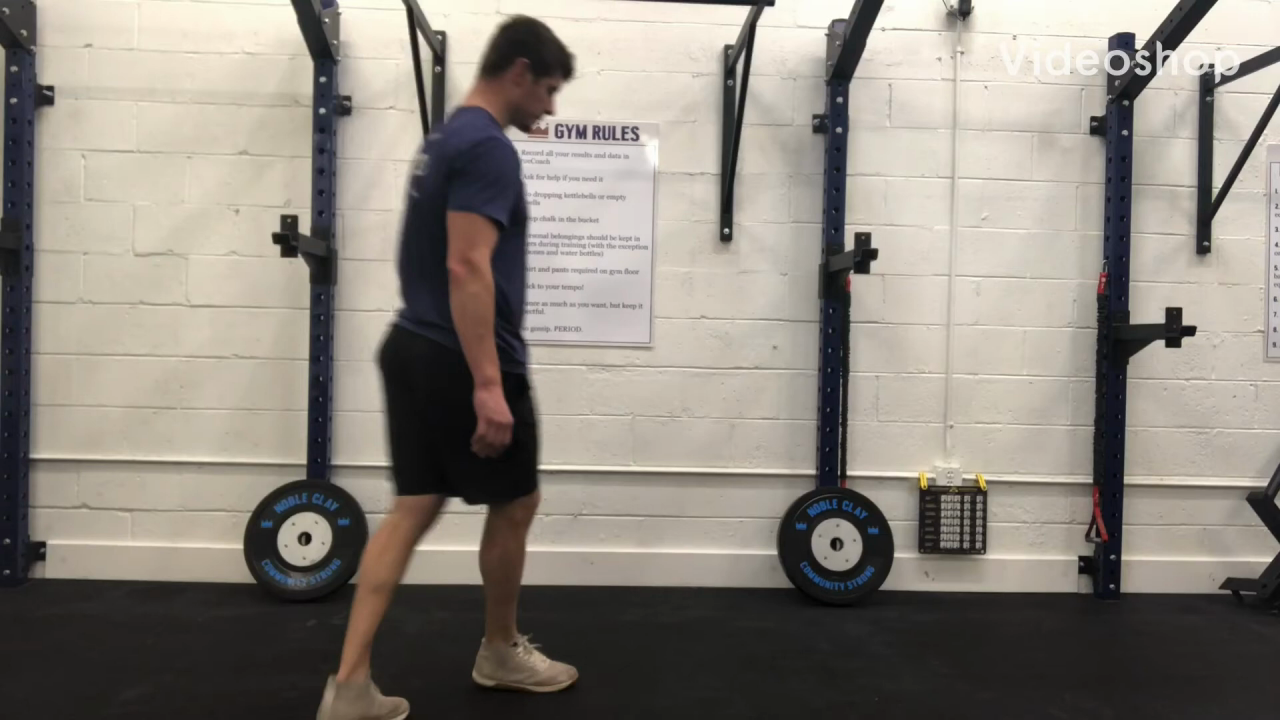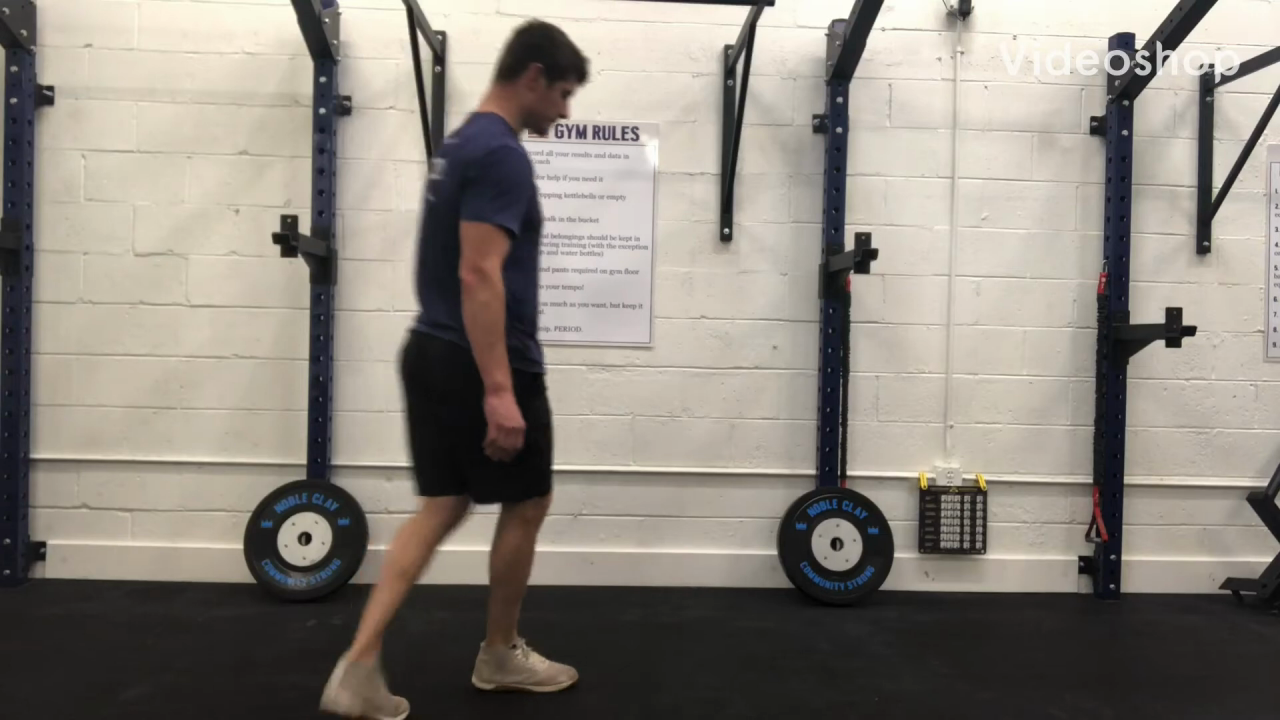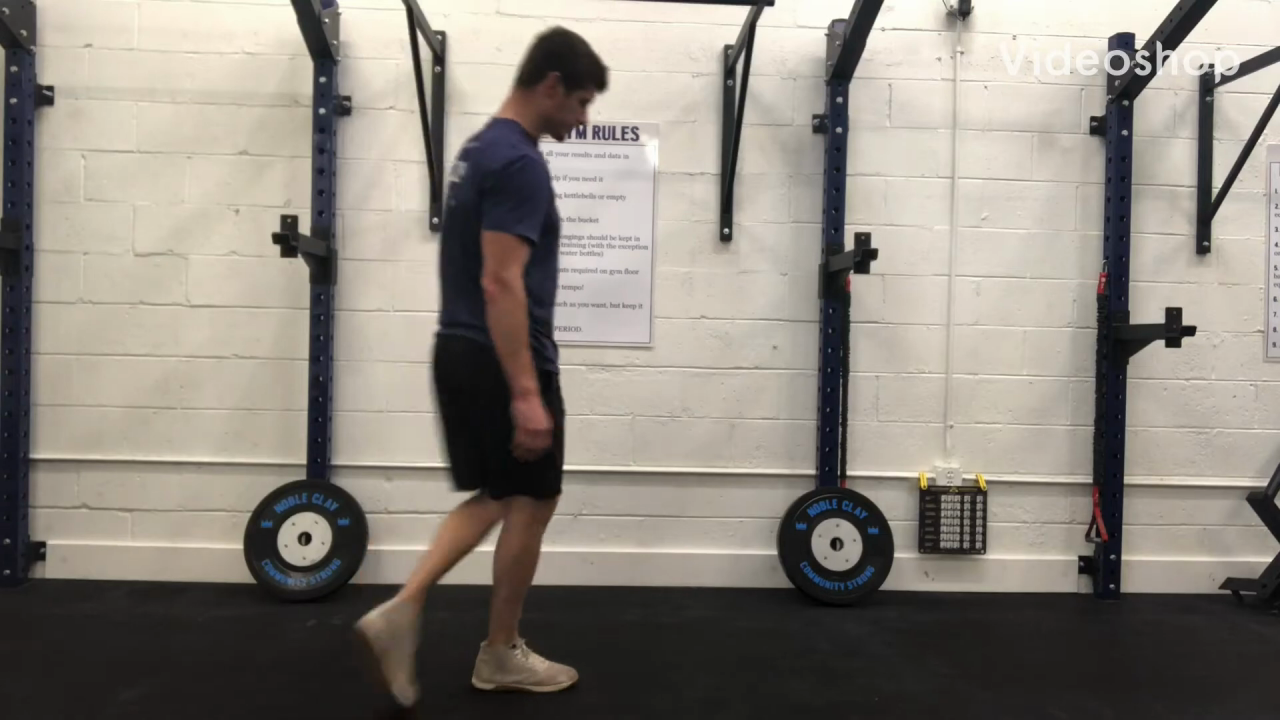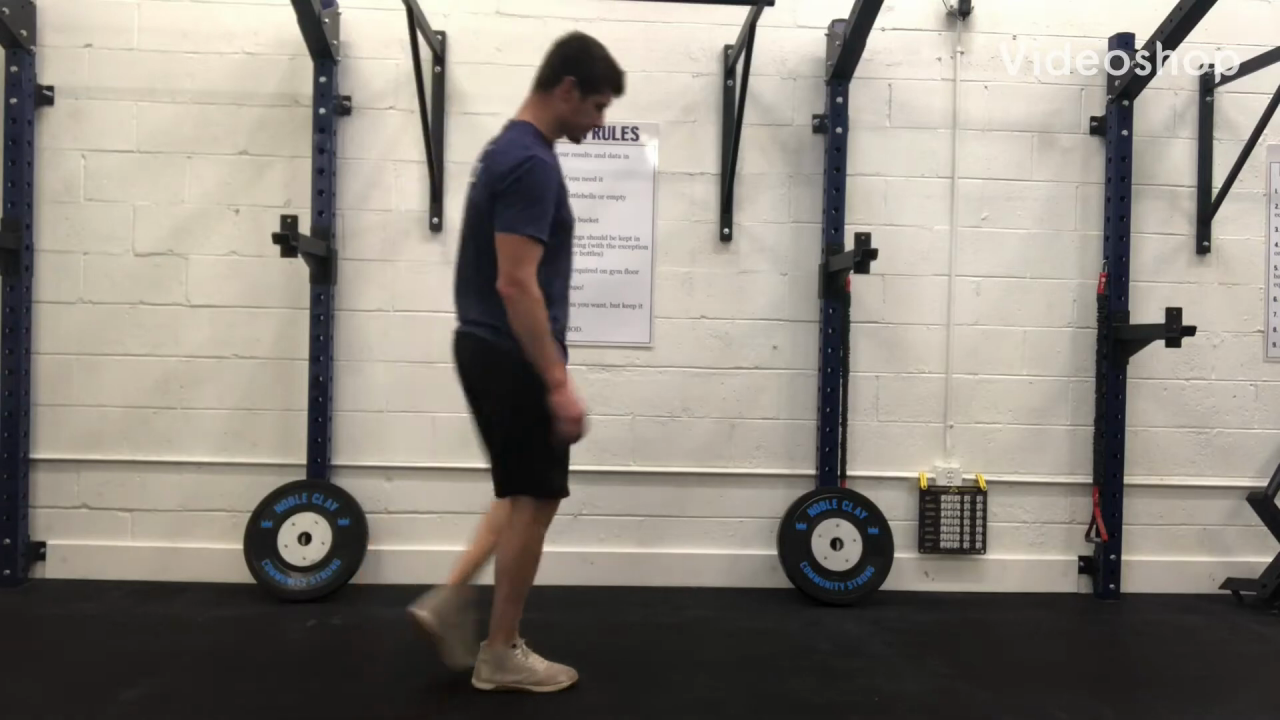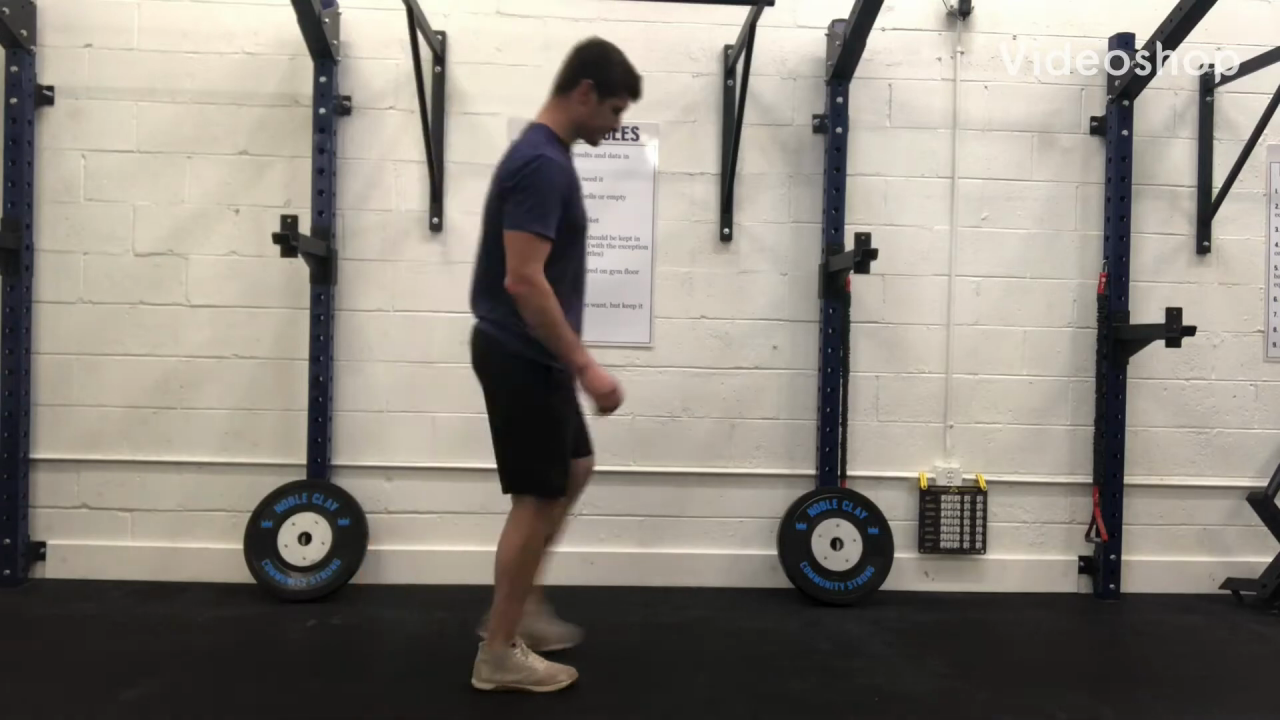
dt=0.1s
person 1, frame 1
left shoulder: (443, 141)
right shoulder: (487, 148)
right elbow: (468, 267)
right wrist: (488, 384)
left hip: (412, 347)
right hip: (465, 360)
left knee: (415, 507)
right knee: (514, 502)
right ankle: (501, 652)
person 1, frame 2
left shoulder: (460, 145)
right shoulder: (501, 155)
right elbow: (480, 276)
right wrist: (499, 390)
left hip: (432, 351)
right hip: (487, 363)
left knee: (441, 507)
right knee: (526, 503)
right ankle: (500, 654)
person 1, frame 3
left shoulder: (485, 149)
right shoulder: (517, 162)
right elbow: (501, 285)
right wrist: (527, 392)
left hip: (460, 353)
right hip: (500, 362)
left knee: (492, 498)
right knee: (531, 501)
left ankle: (400, 612)
right ankle: (501, 653)
person 1, frame 4
left shoulder: (507, 150)
right shoulder: (530, 164)
right elbow: (516, 284)
right wrist: (558, 383)
left hip: (487, 350)
right hip: (513, 360)
left knee: (525, 492)
right knee: (536, 501)
left ankle: (452, 595)
right ankle: (500, 653)
person 1, frame 5
left shoulder: (541, 156)
right shoulder: (543, 165)
right elbow: (522, 278)
right wrist: (585, 366)
left hip: (529, 354)
right hip: (525, 357)
left knee: (572, 473)
right knee: (540, 497)
left ankle: (521, 608)
right ankle: (499, 652)
